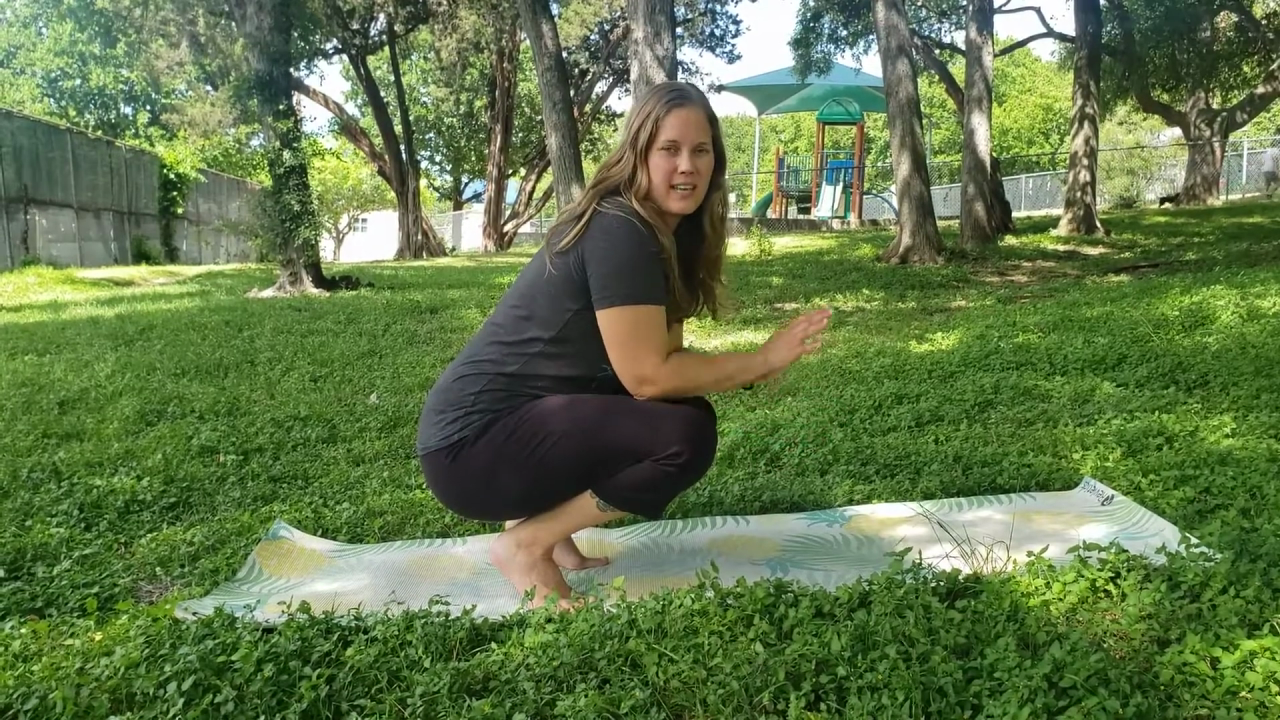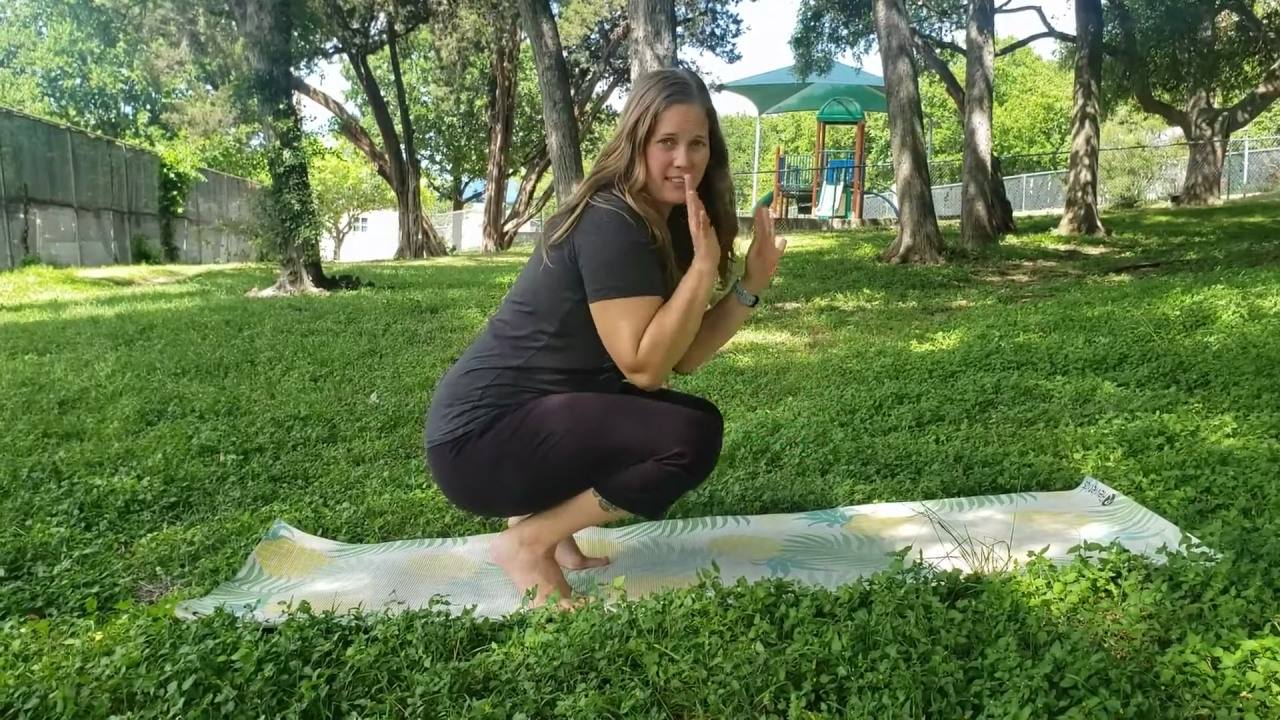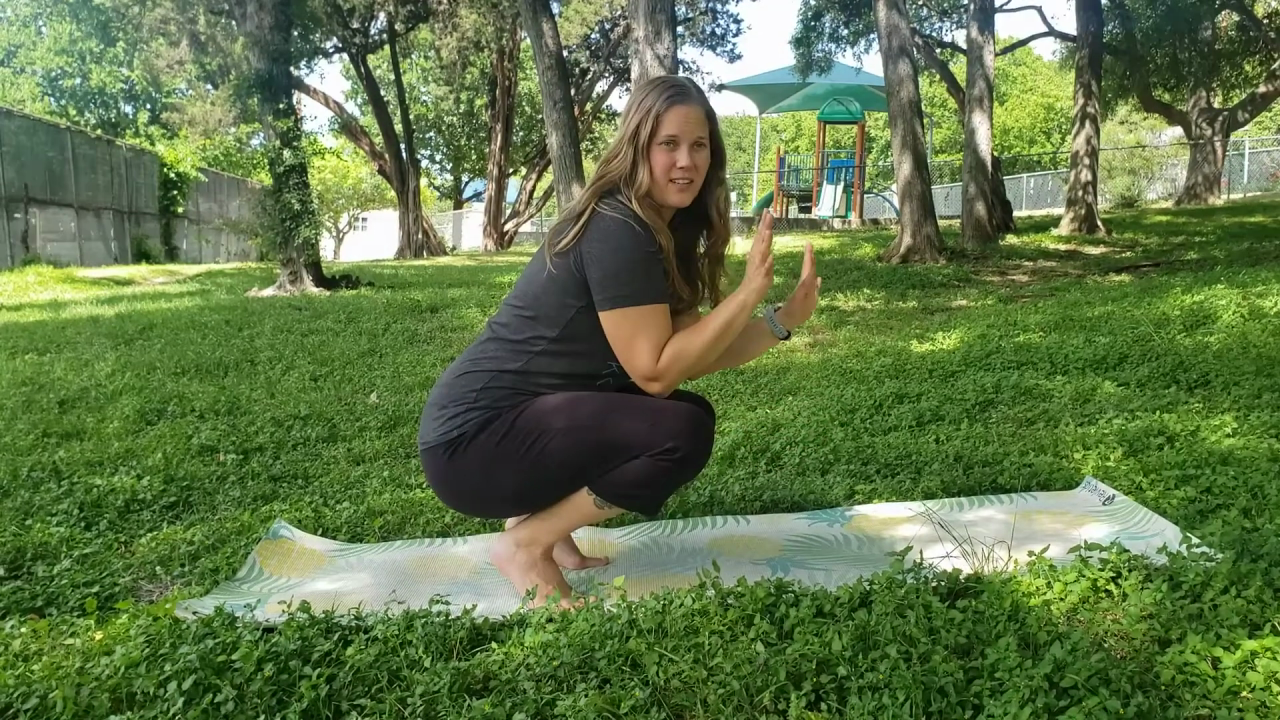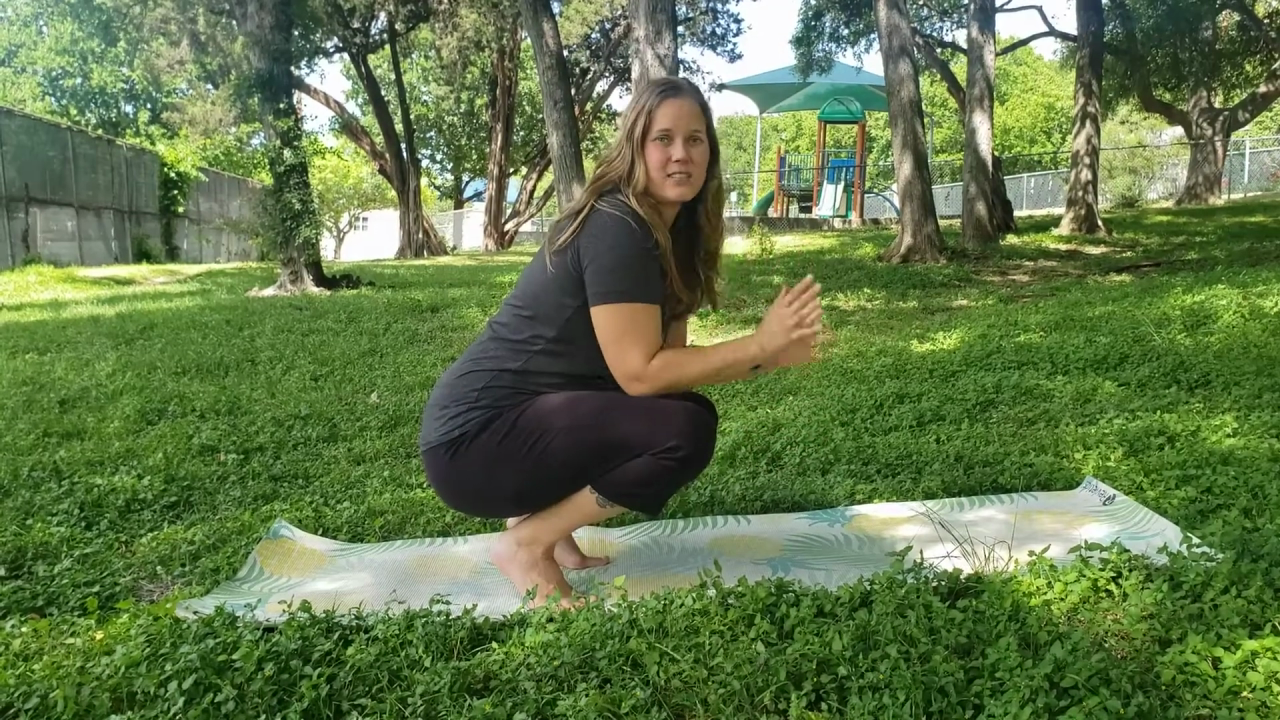
dt=0.5s
person 1, frame 1
left shoulder: (664, 234)
right shoulder: (619, 232)
left elbow: (663, 356)
right elbow: (648, 375)
left wrist: (756, 367)
right wrist: (762, 360)
left hip: (530, 420)
right hip: (475, 444)
left knee: (688, 410)
right knee: (685, 438)
left ankle: (539, 516)
right ankle: (525, 544)
person 1, frame 2
left shoulder: (664, 224)
right shoulder: (610, 224)
left elbow: (683, 355)
right elbow: (644, 366)
left wrist: (752, 282)
right wrist: (705, 265)
left hip: (536, 415)
right hip: (479, 437)
left knee: (697, 419)
right knee: (689, 439)
left ankle: (542, 516)
right ankle: (527, 543)
person 1, frame 3
left shoulder: (671, 228)
right shoulder: (617, 231)
left elbow: (690, 357)
right elbow: (656, 372)
left wrist: (784, 318)
right wrist: (750, 290)
left hip: (532, 417)
right hip: (474, 438)
left knee: (688, 412)
right knee: (682, 433)
left ankle: (539, 512)
right ankle: (525, 544)
person 1, frame 4
left shoulder: (670, 232)
right shoulder: (616, 228)
left elbow: (667, 360)
right elbow: (639, 373)
left wrist: (768, 352)
right wrist: (758, 345)
left hip: (531, 416)
right hip: (477, 437)
left knee: (691, 410)
right knee: (684, 433)
left ankle: (541, 516)
right ankle: (527, 544)
